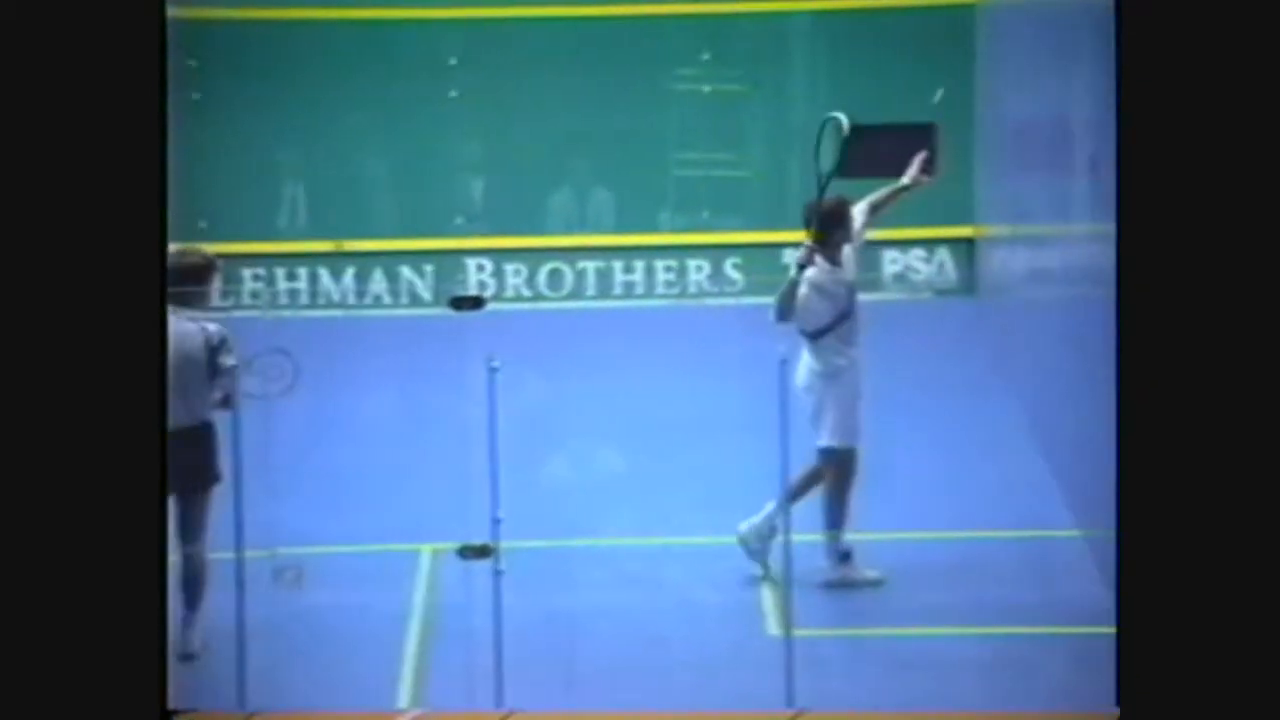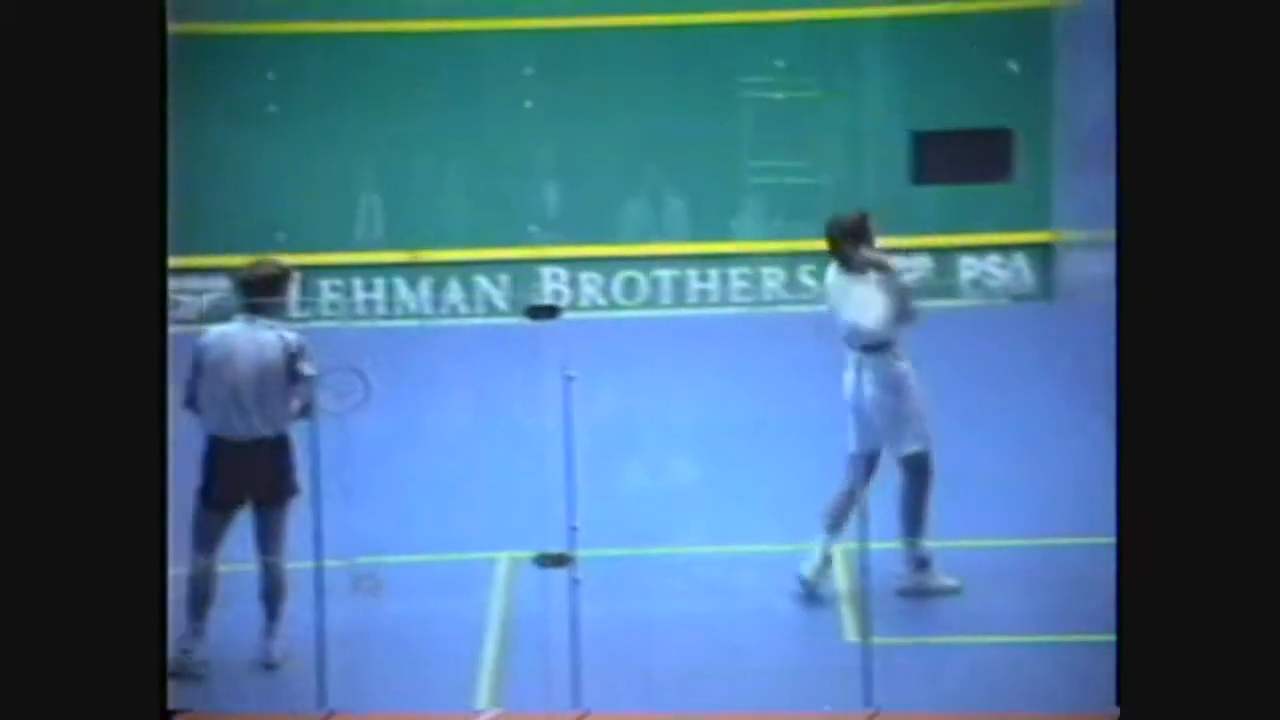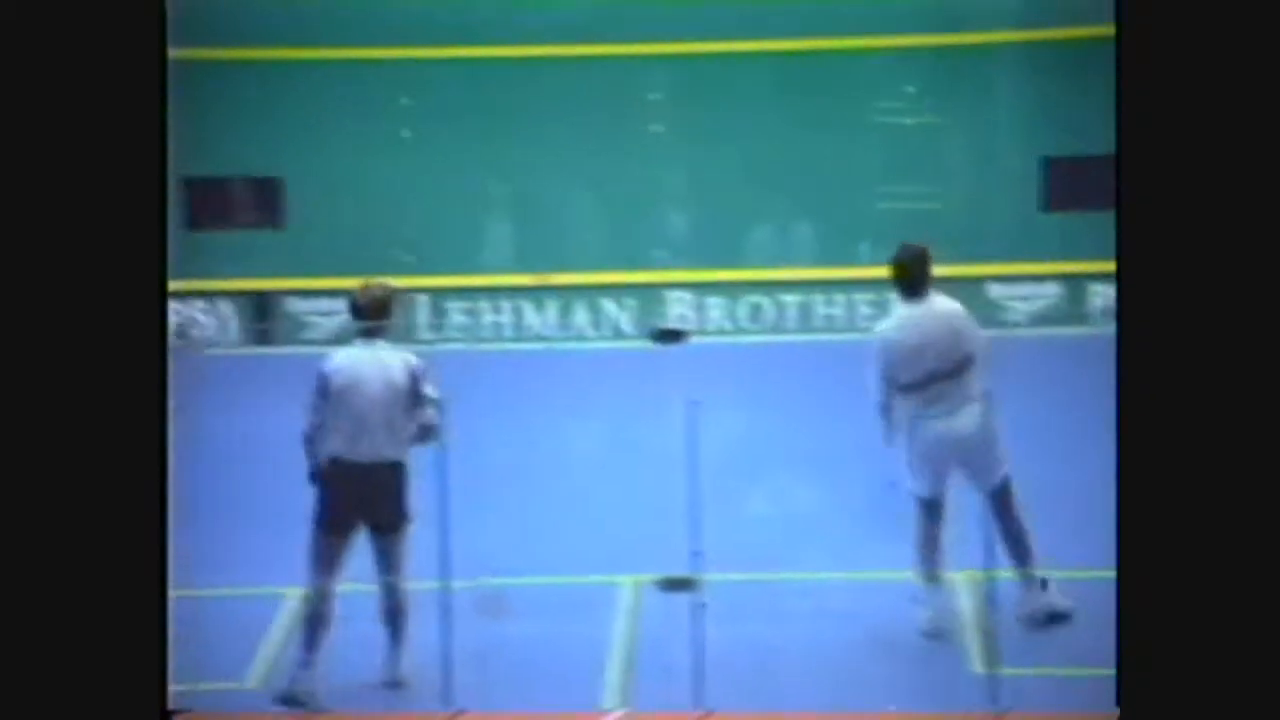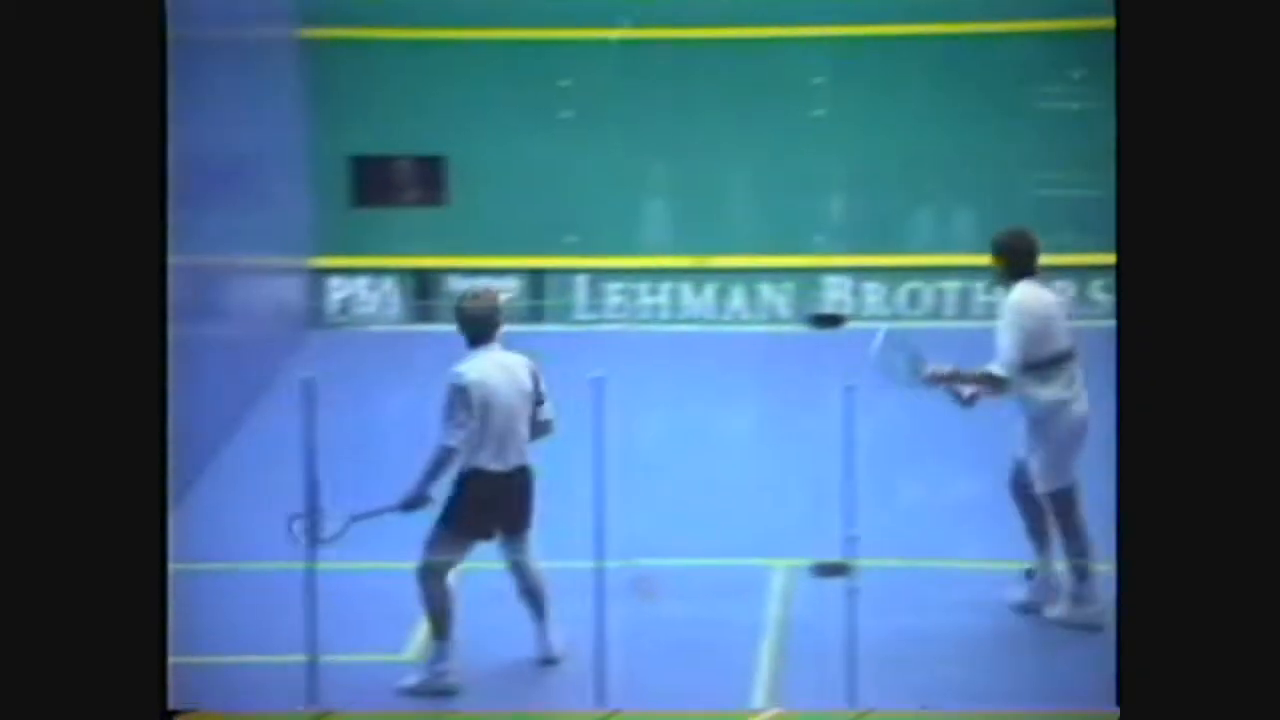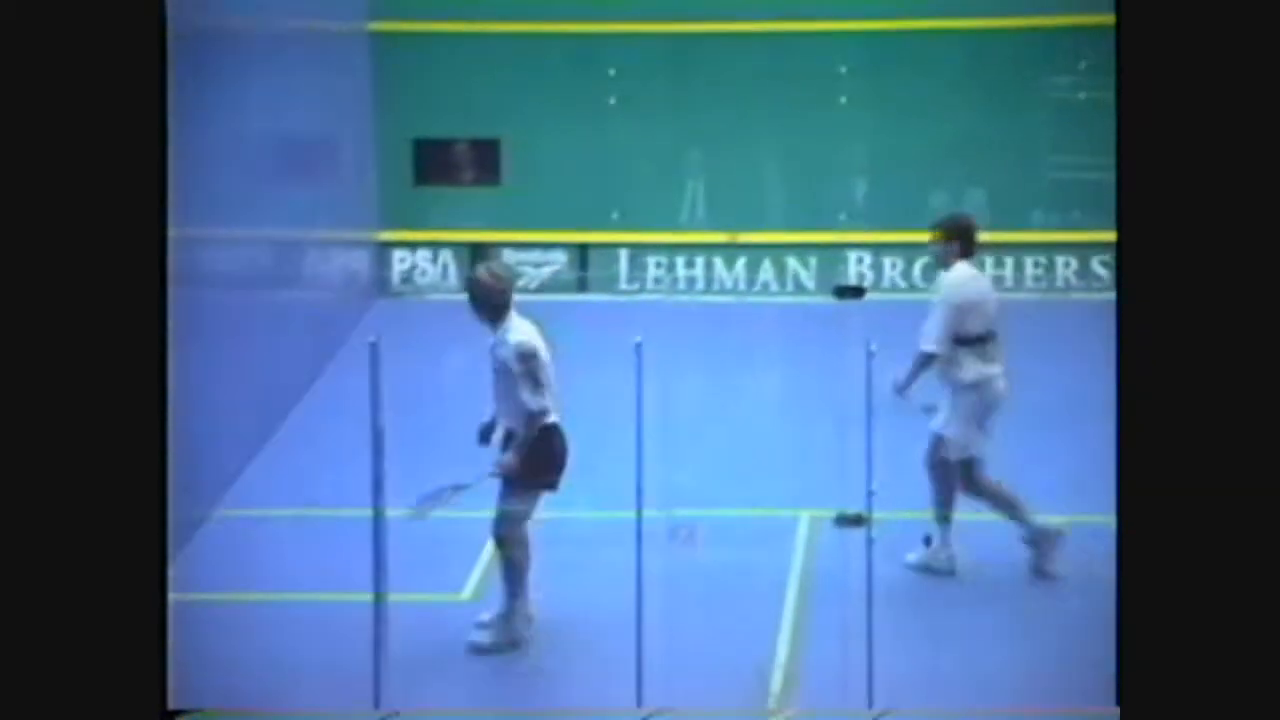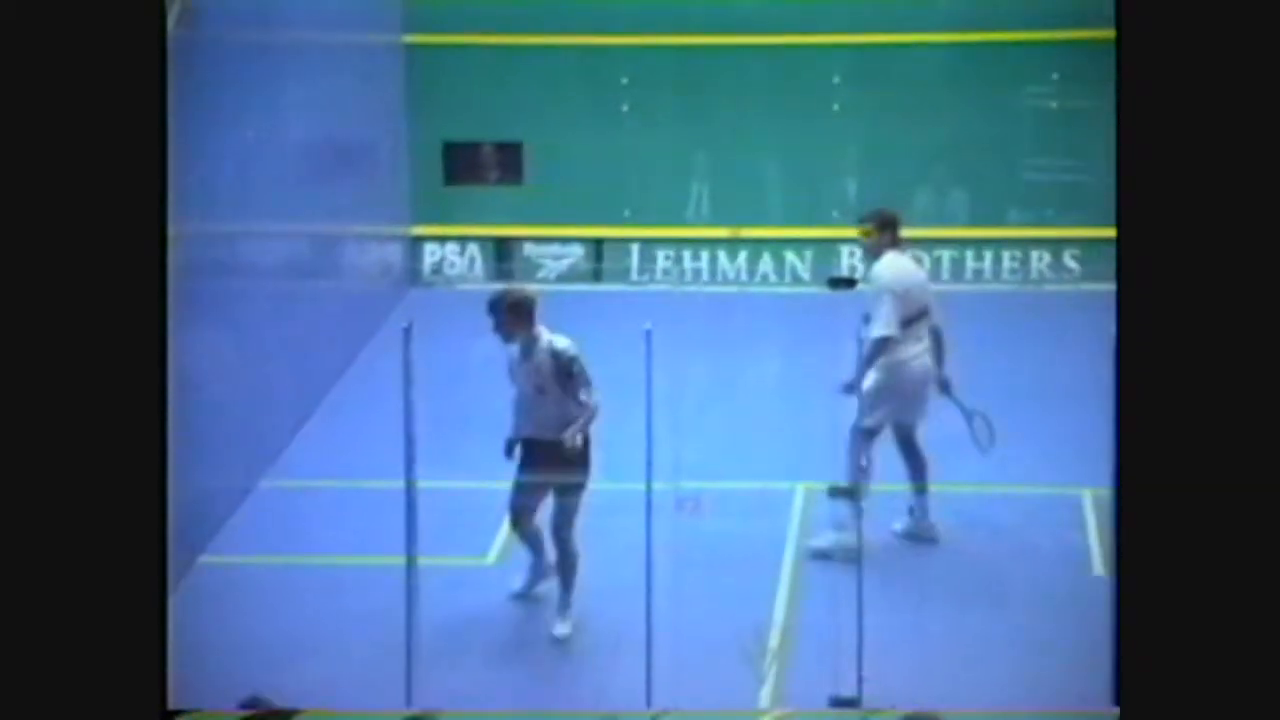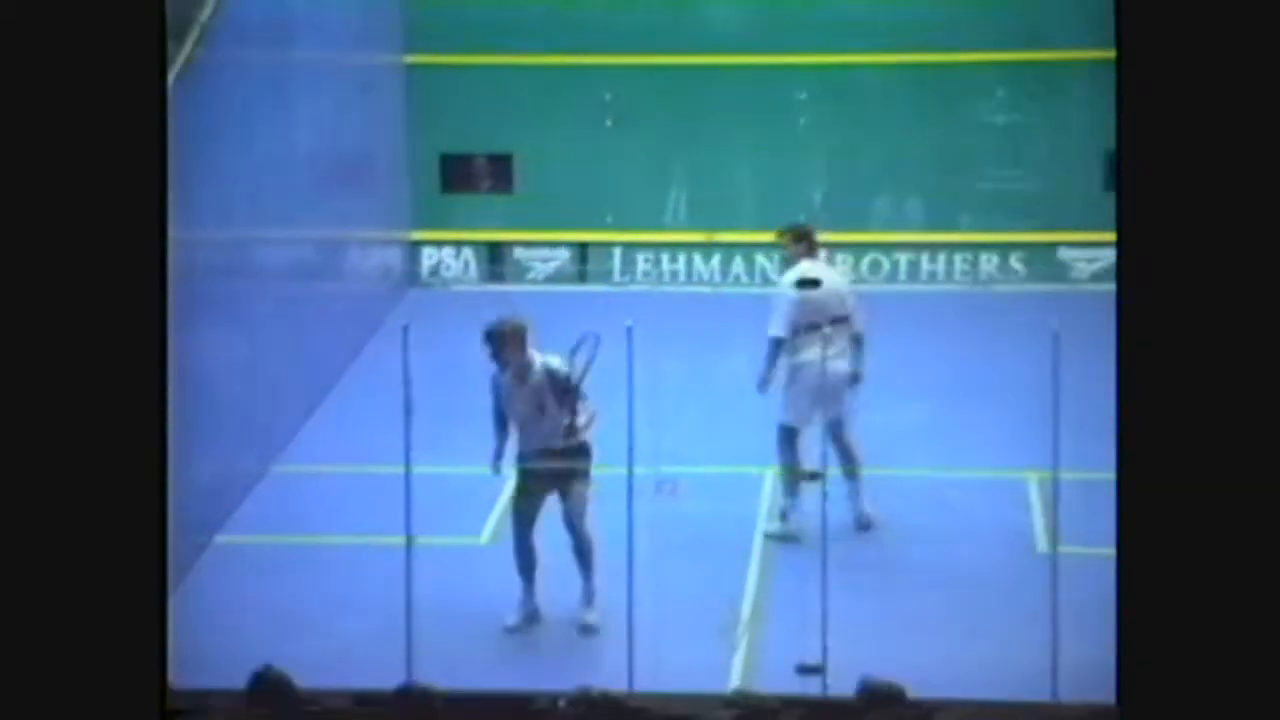
dt=0.3s
person 1, frame 1
right shoulder: (210, 335)
right elbow: (226, 395)
left hip: (168, 440)
right hip: (192, 443)
right knee: (192, 544)
right ankle: (189, 630)
person 1, frame 2
left shoulder: (210, 340)
right shoulder: (289, 344)
left elbow: (193, 402)
right elbow: (305, 406)
left hip: (224, 455)
right hip: (270, 455)
left knee: (203, 557)
right knee: (271, 556)
left ankle: (190, 648)
right ankle: (271, 642)
person 1, frame 3
left shoulder: (332, 365)
right shoulder: (410, 366)
left elbow: (314, 431)
right elbow: (429, 428)
left wrist: (316, 465)
left hip: (341, 477)
right hip: (388, 478)
left knee: (321, 580)
right knee: (391, 577)
left ankle: (304, 676)
right ankle: (395, 663)
person 1, frame 4
left shoulder: (465, 377)
right shoulder: (525, 367)
left elbow: (451, 445)
right elbow: (543, 424)
left wrist: (421, 488)
left hip: (481, 485)
right hip: (517, 480)
left knee: (430, 573)
right knee: (519, 561)
left ankle: (440, 668)
right ankle: (546, 639)
person 1, frame 5
left shoulder: (515, 344)
right shoulder: (514, 335)
left elbow: (537, 406)
left wrist: (516, 453)
right wrist: (496, 420)
left hip: (536, 443)
right hip: (538, 439)
left knee: (506, 528)
right knee: (511, 523)
left ankle: (513, 622)
right ankle: (515, 608)
person 1, frame 6
left shoulder: (561, 352)
right shoulder: (515, 354)
left elbow: (590, 400)
left wrist: (578, 430)
right wrist: (514, 433)
left hip: (567, 448)
right hip: (534, 445)
left knee: (561, 531)
right knee: (517, 516)
left ankle: (563, 609)
right ankle: (541, 564)
person 1, frame 7
left shoulder: (553, 370)
right shoulder: (500, 380)
left elbow: (584, 408)
right elbow: (502, 417)
left wrist: (578, 426)
right wrist: (499, 447)
left hip: (569, 452)
right hip: (533, 457)
left knee: (575, 522)
right knee: (521, 526)
person 2, frame 1
left shoulder: (841, 248)
right shoulder: (812, 279)
left elbow: (865, 207)
right elbow: (782, 314)
left wrist: (904, 184)
right wrist: (797, 270)
left hip: (840, 372)
right hip: (829, 378)
left knee: (831, 465)
right knee: (841, 466)
left ankle: (762, 526)
right ankle: (837, 561)
person 2, frame 2
left shoulder: (841, 273)
right shoulder: (857, 290)
right elbow: (895, 321)
right wrist: (888, 274)
left hip: (862, 386)
right hip: (889, 386)
left knee: (857, 478)
right knee: (918, 475)
left ankle: (819, 562)
right ankle: (917, 570)
person 2, frame 3
left shoulder: (888, 334)
right shoulder: (953, 312)
left elbow: (885, 400)
right elbow: (976, 360)
left wrist: (893, 428)
left hip: (924, 433)
right hip: (970, 422)
left knee: (929, 519)
right knee: (1004, 507)
left ankle: (934, 608)
right ankle: (1036, 596)
person 2, frame 4
left shoulder: (1017, 304)
right shoulder: (1046, 298)
left elbow: (1004, 374)
left wrist: (950, 376)
right wrist: (984, 388)
left hip: (1052, 418)
right hip: (1066, 409)
left knee: (1063, 507)
right knee: (1022, 487)
left ankle: (1086, 602)
right ankle: (1045, 581)
person 2, frame 5
left shoulder: (952, 283)
right shoulder: (976, 280)
left elbow: (933, 348)
left wrist: (907, 380)
left hip: (972, 390)
right hip: (975, 386)
left knee: (967, 479)
right knee: (938, 462)
left ankle: (1037, 534)
right ankle: (940, 549)
person 2, frame 6
left shoulder: (883, 273)
right shoulder: (914, 268)
left elbow: (884, 335)
right elbow: (934, 326)
left wrist: (858, 375)
right wrist: (940, 370)
left hip: (895, 370)
right hip: (920, 367)
left knee: (860, 443)
right knee: (906, 440)
left ankle: (846, 535)
right ankle: (921, 520)
person 2, frame 7
left shoulder: (792, 281)
right shoulder: (838, 279)
left elbow: (779, 335)
right elbow: (856, 331)
left wrist: (766, 372)
right wrist: (856, 367)
left hip: (807, 371)
right hip: (838, 368)
left knee: (787, 440)
right knee: (838, 436)
